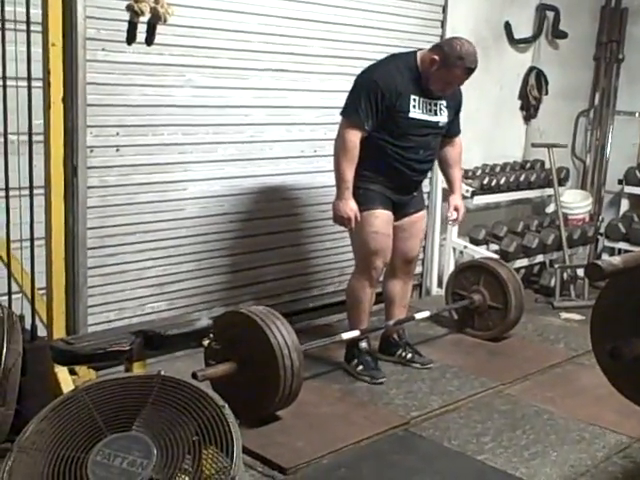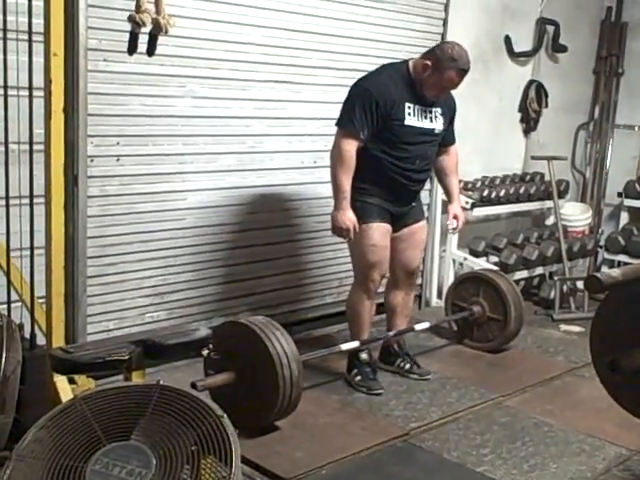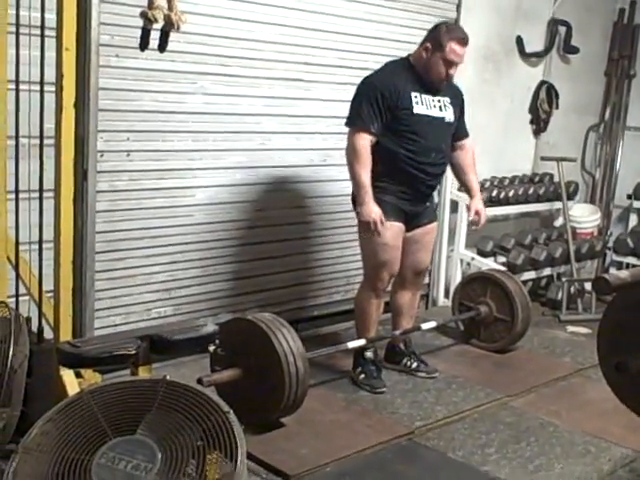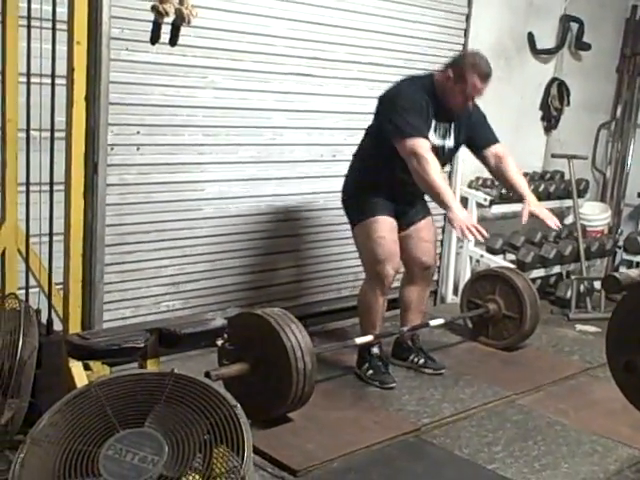
dt=0.5s
person 1, frame 1
left shoulder: (451, 93)
right shoulder: (383, 78)
left elbow: (450, 142)
right elbow: (350, 134)
left wrist: (455, 191)
right wrist: (344, 194)
left hip: (410, 190)
right hip: (371, 187)
left knee: (405, 265)
right knee: (372, 266)
left ankle: (393, 340)
right ankle: (357, 347)
person 1, frame 2
left shoulder: (445, 102)
right shoulder: (376, 88)
left elbow: (446, 151)
right elbow: (345, 145)
left wrist: (454, 199)
right wrist: (342, 205)
left hip: (409, 202)
right hip: (369, 200)
left knee: (407, 274)
right knee: (370, 278)
left ankle: (394, 350)
right ankle: (359, 359)
person 1, frame 3
left shoulder: (452, 94)
right shoulder: (383, 83)
left elbow: (461, 147)
right elbow: (359, 142)
left wrist: (475, 194)
right wrist: (366, 199)
left hip: (423, 201)
right hip: (385, 199)
left knee: (414, 276)
right knee: (379, 278)
left ankle: (399, 348)
right ankle: (363, 357)
person 1, frame 4
left shoulder: (467, 110)
right shoulder: (407, 98)
left elbow: (497, 156)
right elbow: (419, 157)
left wrist: (528, 198)
right wrist: (453, 208)
left hip: (409, 197)
right hip: (370, 194)
left knee: (423, 265)
right knee: (384, 271)
left ankle: (406, 346)
right ankle: (368, 354)
